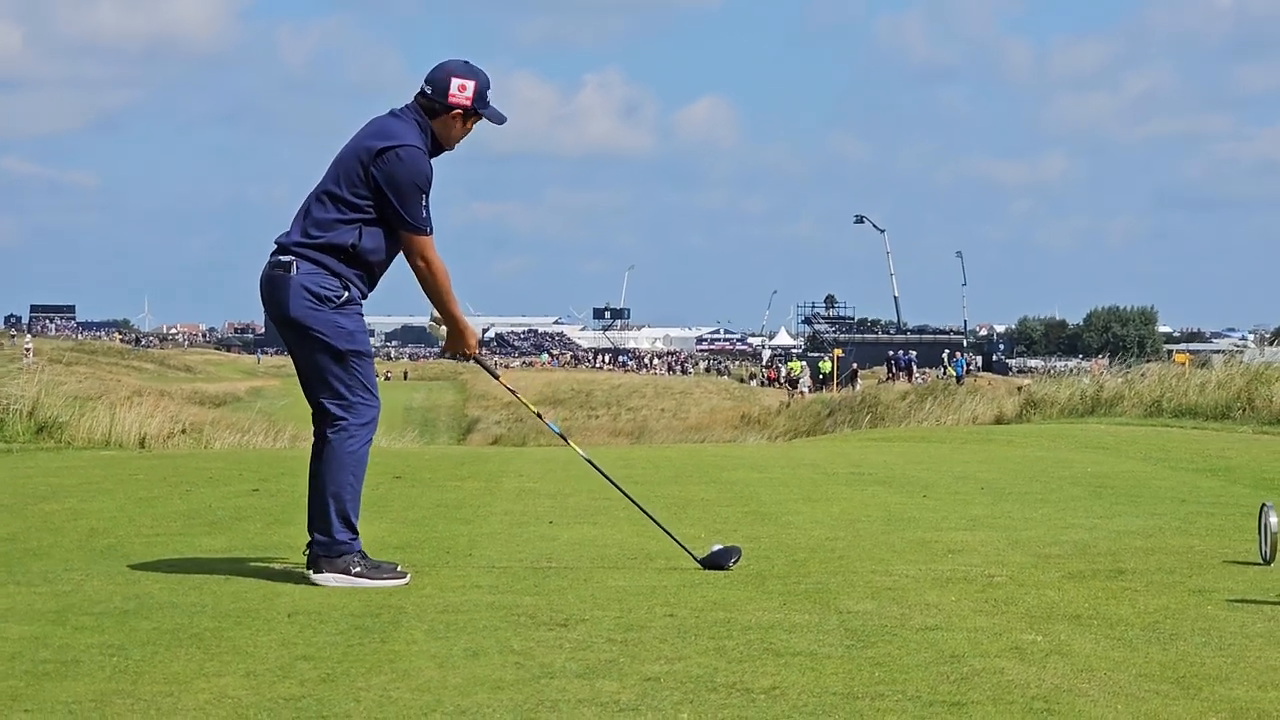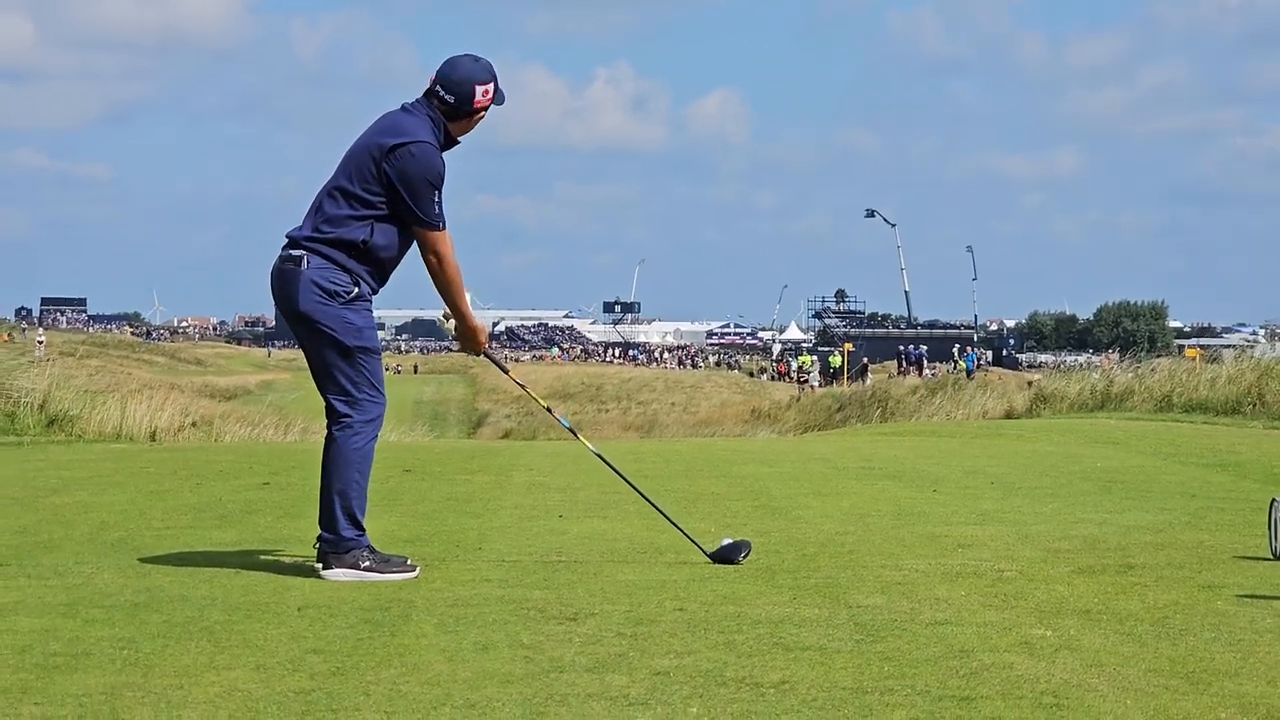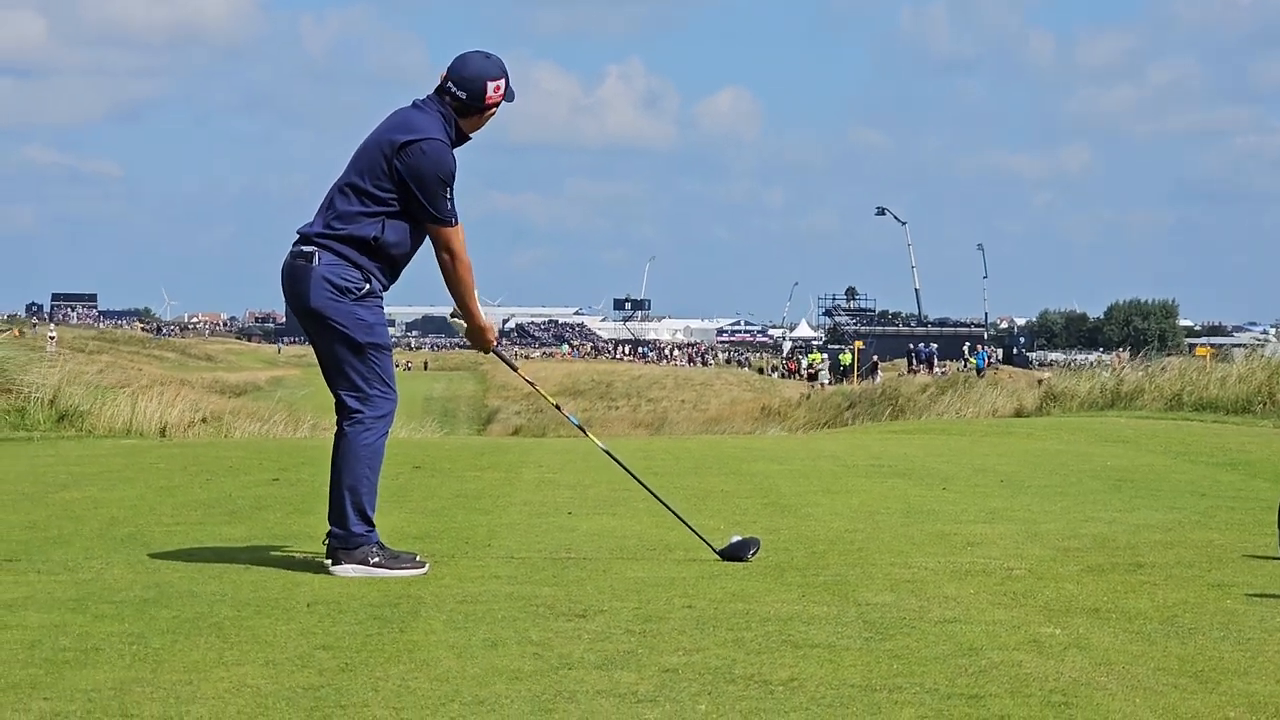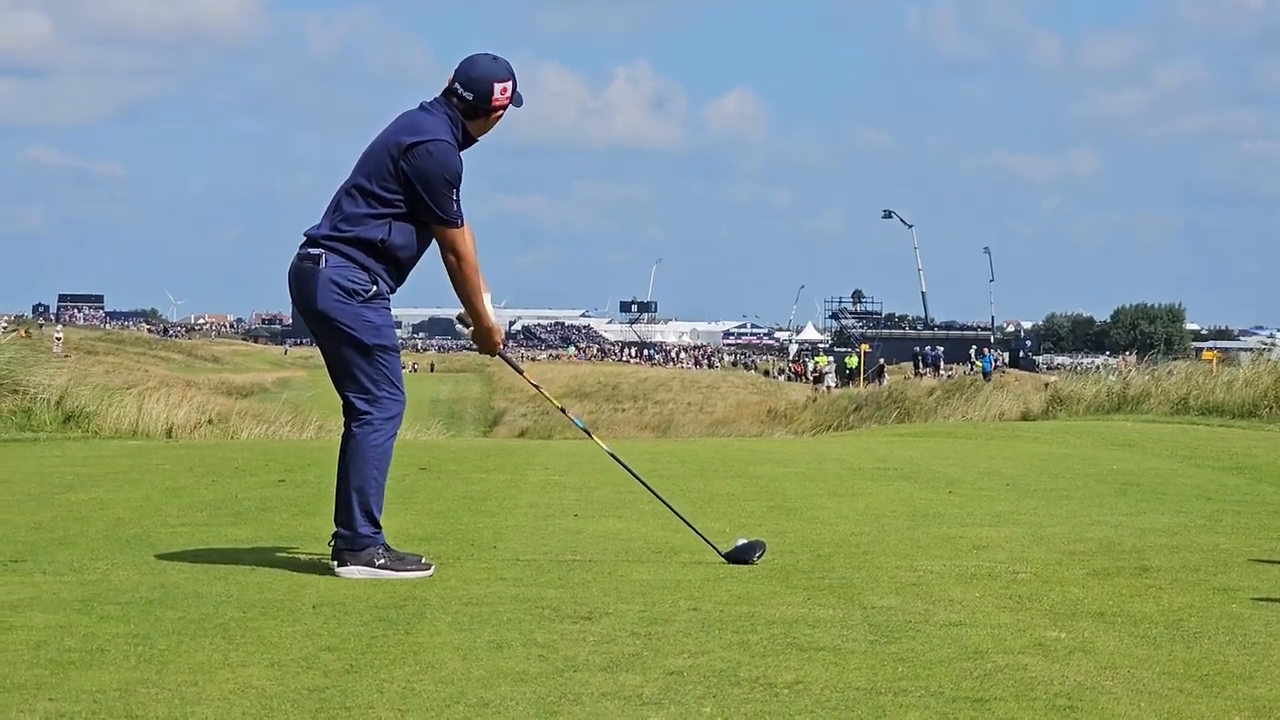
dt=0.3s
person 1, frame 1
left shoulder: (395, 131)
right shoulder: (405, 153)
left elbow: (414, 248)
right elbow: (423, 256)
left wrist: (448, 315)
right wrist: (458, 326)
left hip: (297, 282)
right hip: (319, 286)
left knee: (337, 415)
right knee: (355, 412)
left ankle: (326, 546)
right ankle: (337, 553)
person 1, frame 2
left shoulder: (407, 125)
right shoulder: (417, 149)
left elbow: (436, 229)
right elbow: (436, 252)
left wrist: (463, 303)
right wrist: (468, 323)
left hip: (309, 277)
right hip: (330, 282)
left knee: (350, 410)
right knee: (361, 409)
left ankle: (338, 540)
right ankle: (345, 549)
person 1, frame 3
left shoulder: (419, 123)
right shoulder: (428, 147)
left elbow: (448, 233)
right elbow: (449, 249)
left wrist: (473, 302)
right wrist: (476, 322)
left hip: (318, 273)
right hip: (341, 278)
left knee: (361, 406)
right knee: (372, 406)
left ankle: (347, 536)
right ankle: (354, 545)
person 1, frame 4
left shoulder: (426, 126)
right shoulder: (434, 147)
left elbow: (458, 227)
right elbow: (456, 250)
left wrist: (483, 303)
right wrist: (483, 325)
left hip: (326, 276)
right hip: (348, 281)
left knee: (368, 408)
right knee: (381, 407)
left ankle: (353, 539)
right ankle: (361, 547)
